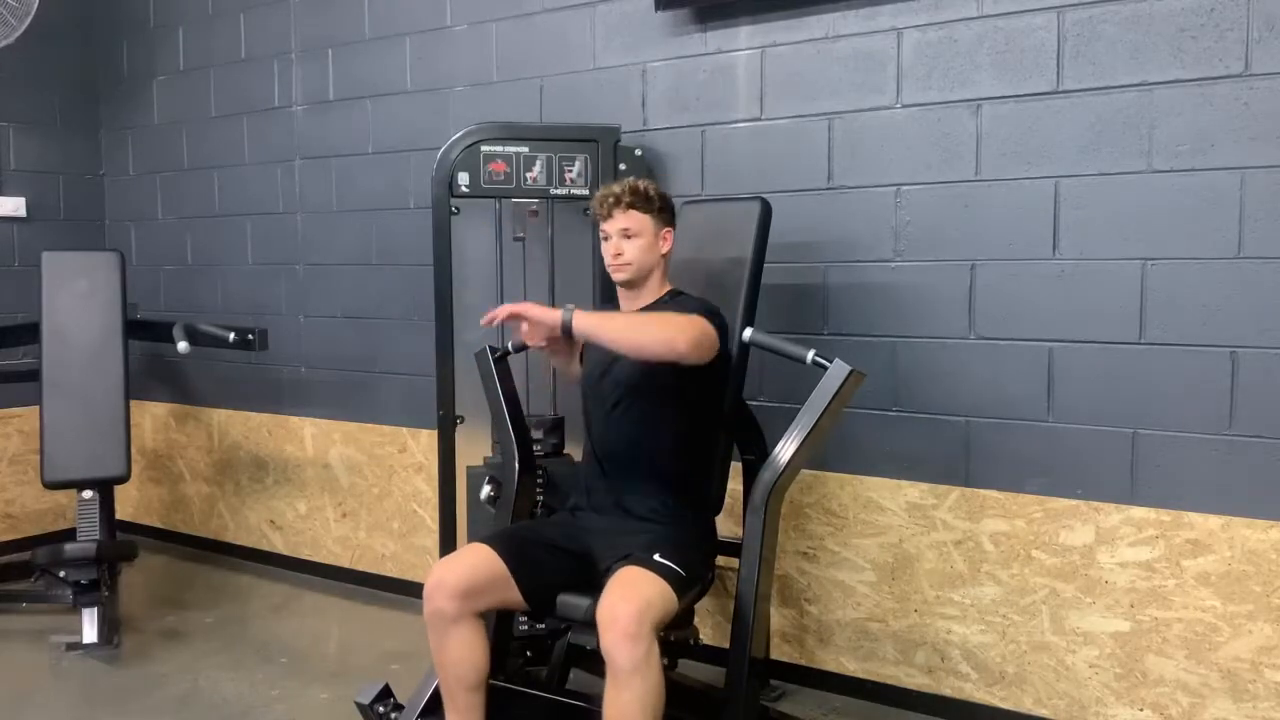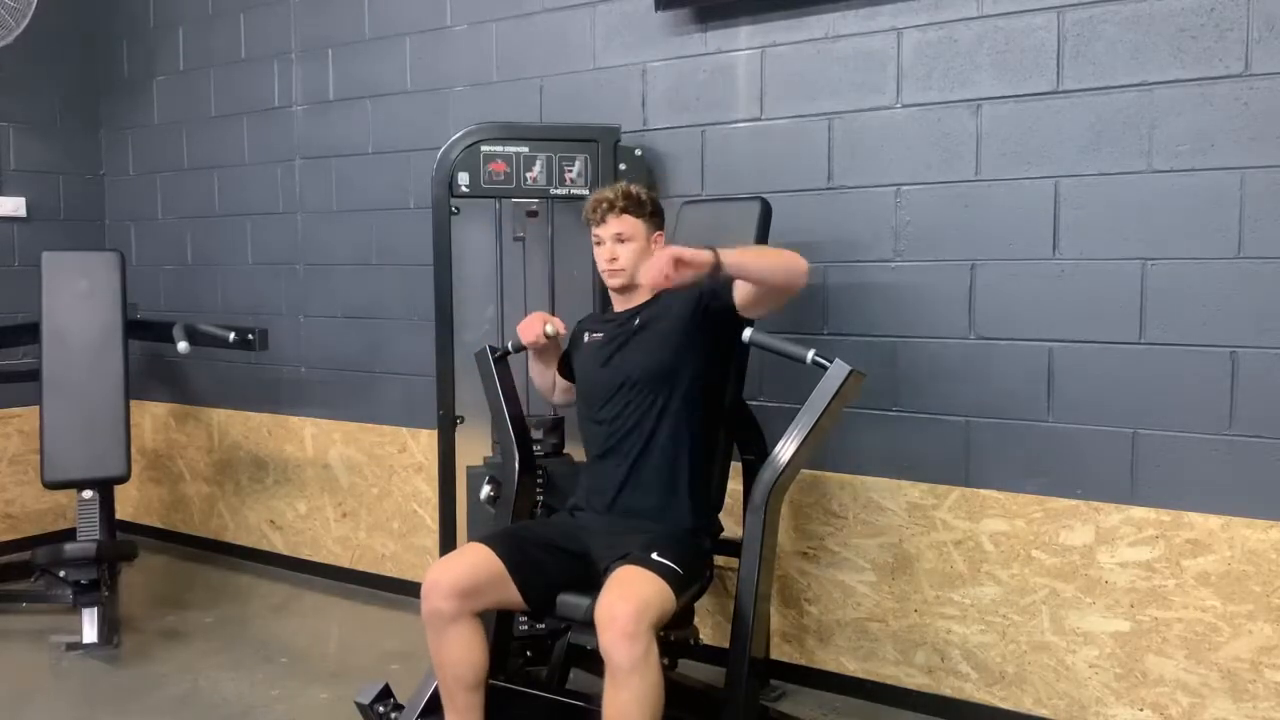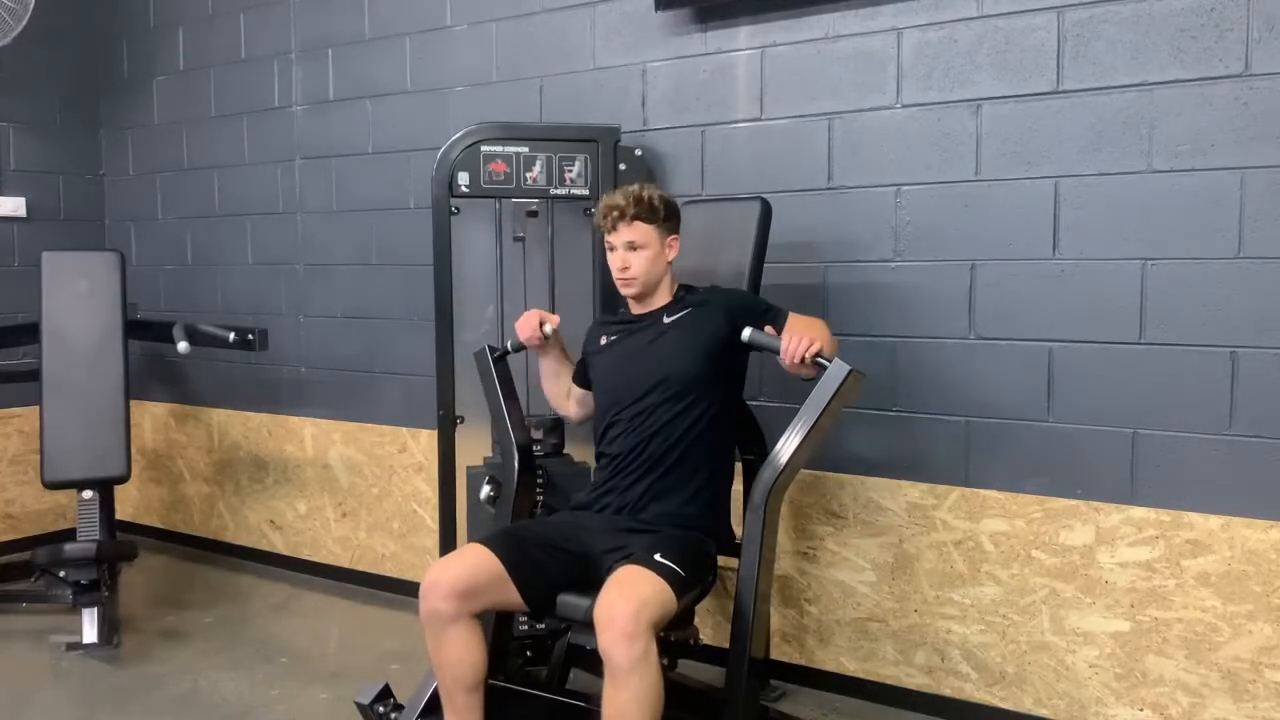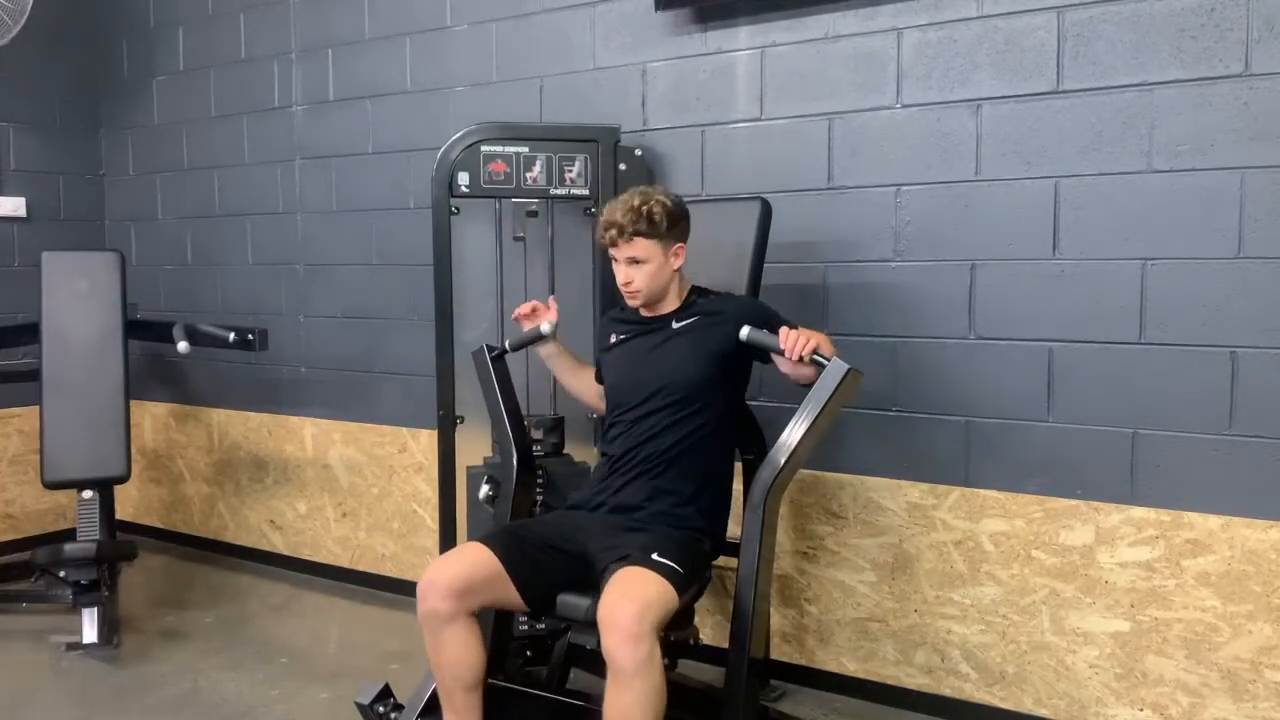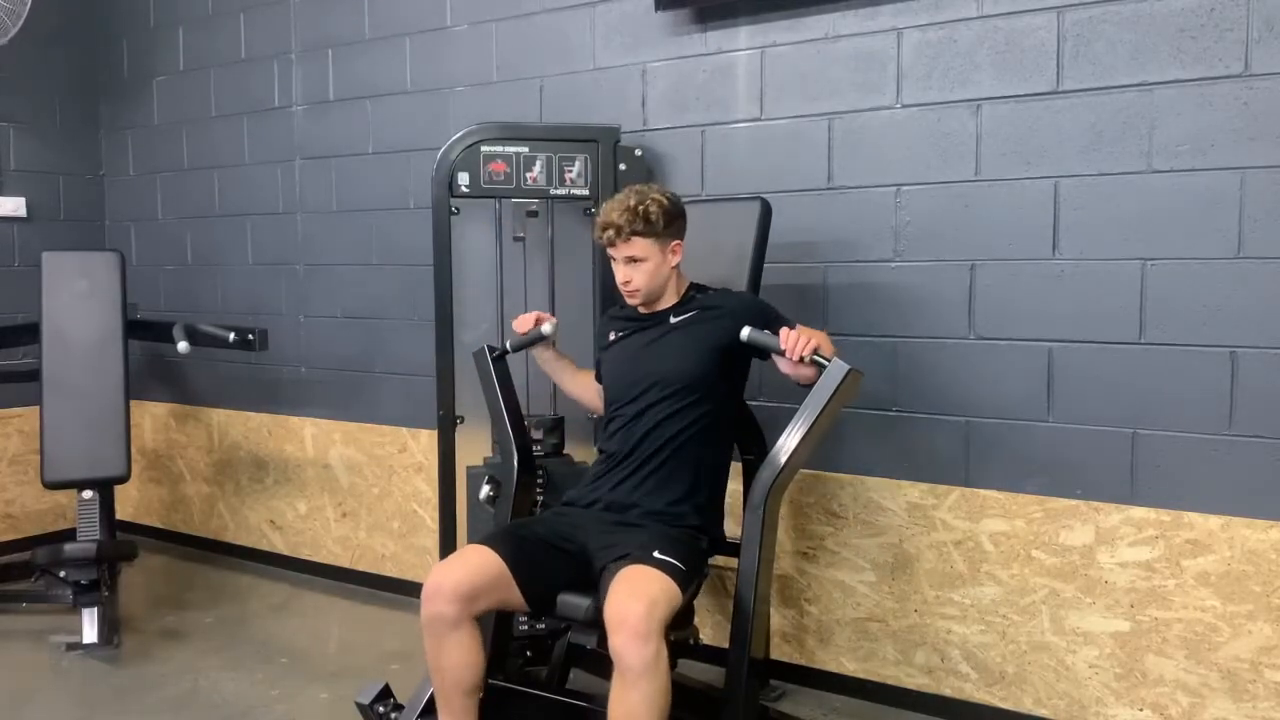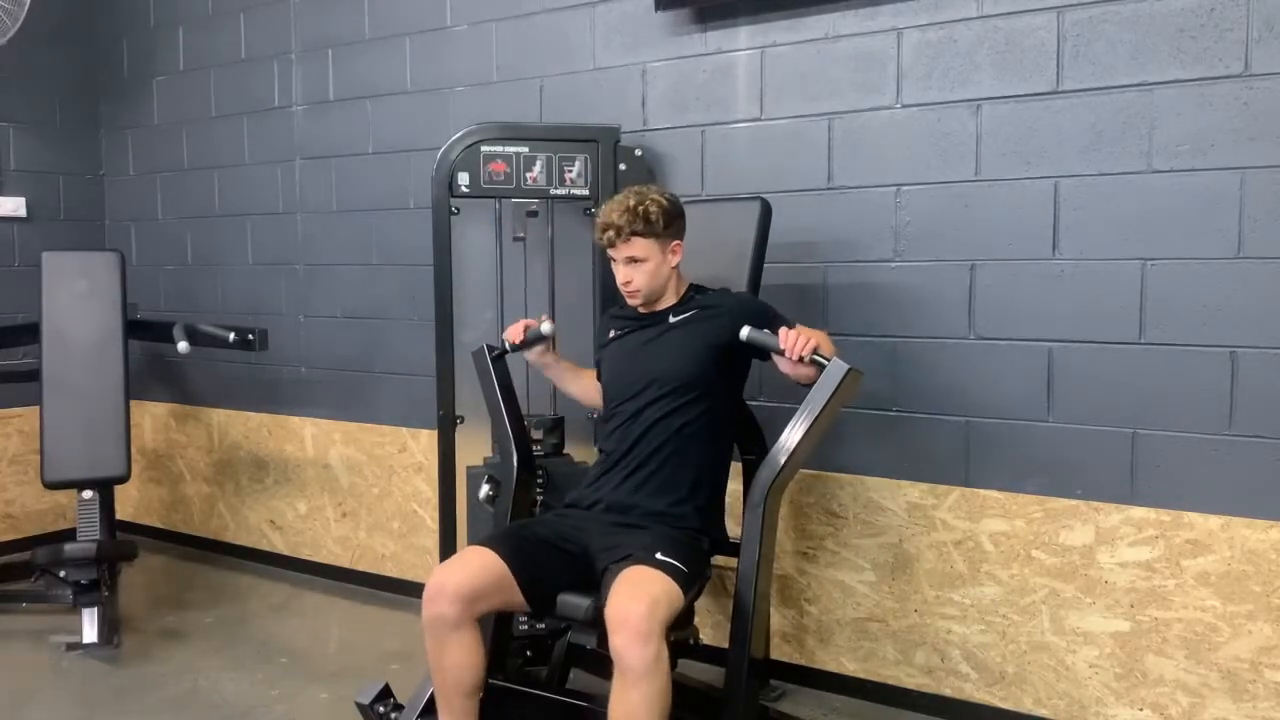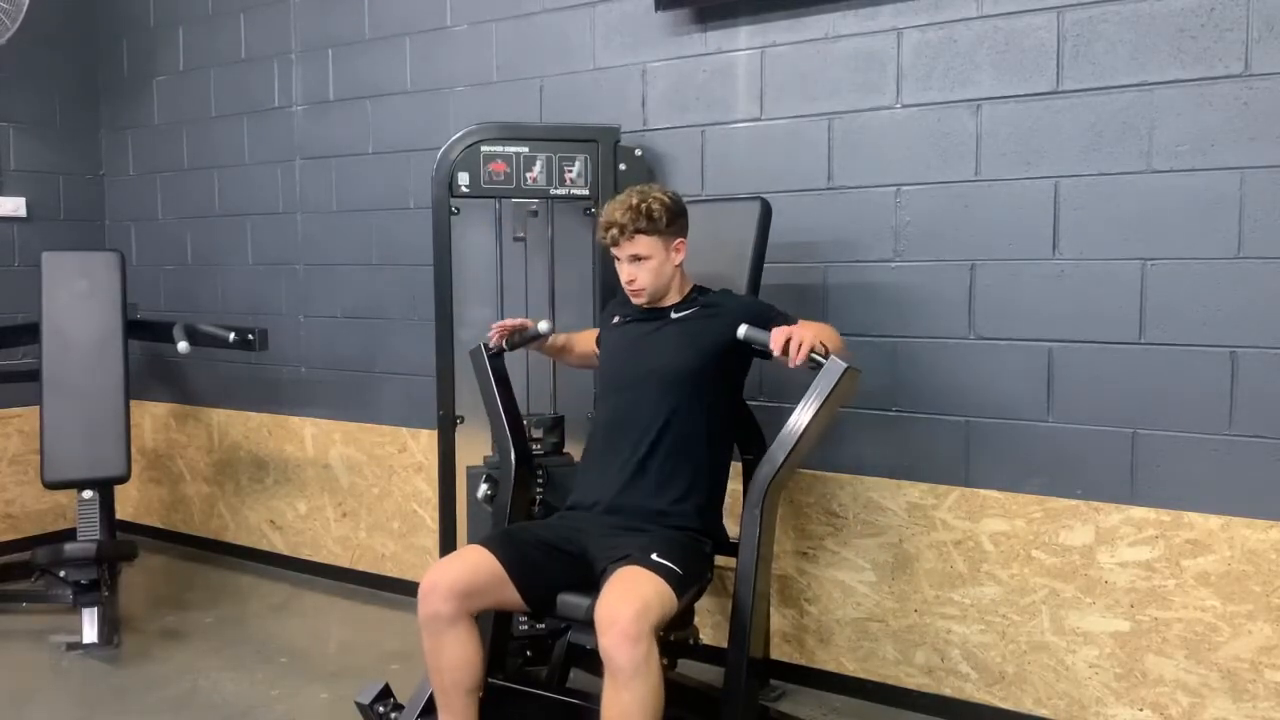
dt=0.3s
person 1, frame 1
left shoulder: (693, 315)
right shoulder: (608, 324)
left elbow: (675, 341)
left wrist: (562, 317)
right wrist: (555, 339)
left hip: (664, 529)
right hip: (585, 519)
left knee: (623, 620)
right knee: (446, 587)
person 1, frame 2
left shoulder: (690, 307)
right shoulder: (588, 331)
left elbow: (792, 272)
right elbow: (557, 392)
left wrist: (706, 261)
right wrist: (540, 347)
left hip: (666, 530)
right hip: (584, 520)
left knee: (621, 619)
right knee: (444, 587)
person 1, frame 3
left shoulder: (717, 312)
right shoulder: (603, 333)
left elbow: (810, 339)
left wrist: (808, 341)
right wrist: (546, 347)
left hip: (672, 533)
right hip: (589, 521)
left knee: (621, 619)
right knee: (442, 589)
person 1, frame 4
left shoulder: (728, 318)
right shoulder: (614, 325)
left elbow: (818, 362)
left wrist: (807, 351)
right wrist: (547, 345)
left hip: (669, 530)
right hip: (586, 517)
left knee: (625, 621)
right knee: (440, 586)
person 1, frame 5
left shoulder: (727, 313)
right shoulder: (614, 324)
left elbow: (815, 360)
left wrist: (807, 349)
right wrist: (545, 352)
left hip: (665, 528)
right hip: (583, 514)
left knee: (632, 620)
right knee: (444, 592)
person 1, frame 6
left shoulder: (725, 313)
right shoulder: (615, 324)
left elbow: (816, 356)
left wrist: (807, 350)
right wrist: (543, 359)
left hip: (666, 529)
right hip: (583, 516)
left knee: (632, 621)
right knee: (445, 593)
person 1, frame 7
left shoulder: (725, 314)
right shoulder: (620, 313)
left elbow: (828, 344)
left wrist: (807, 340)
right wrist: (539, 340)
left hip: (665, 531)
right hip: (581, 520)
left knee: (621, 622)
right knee: (441, 590)
